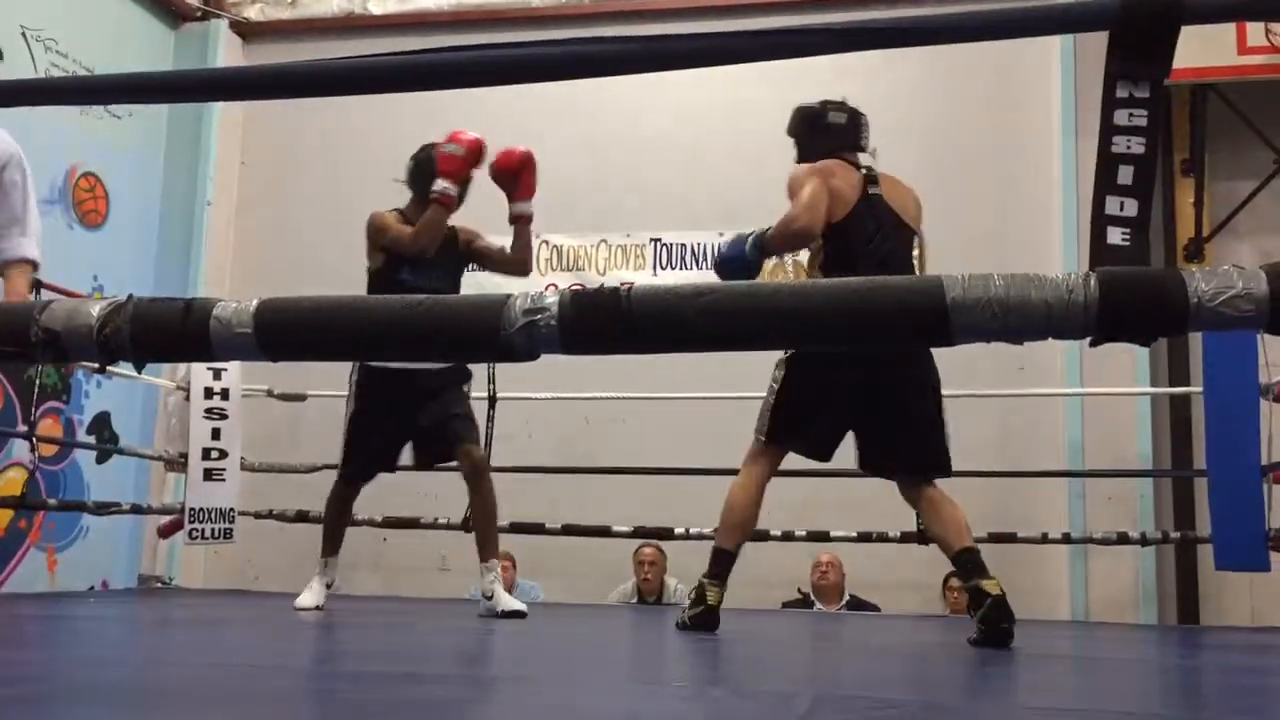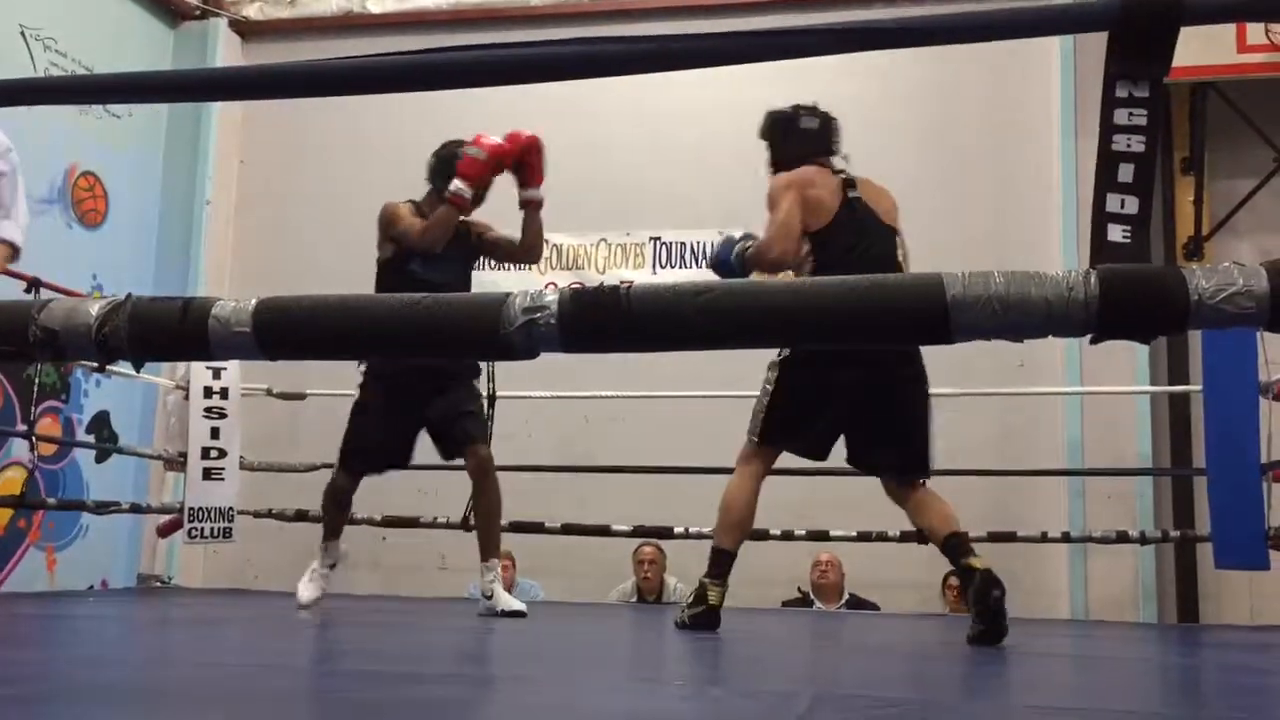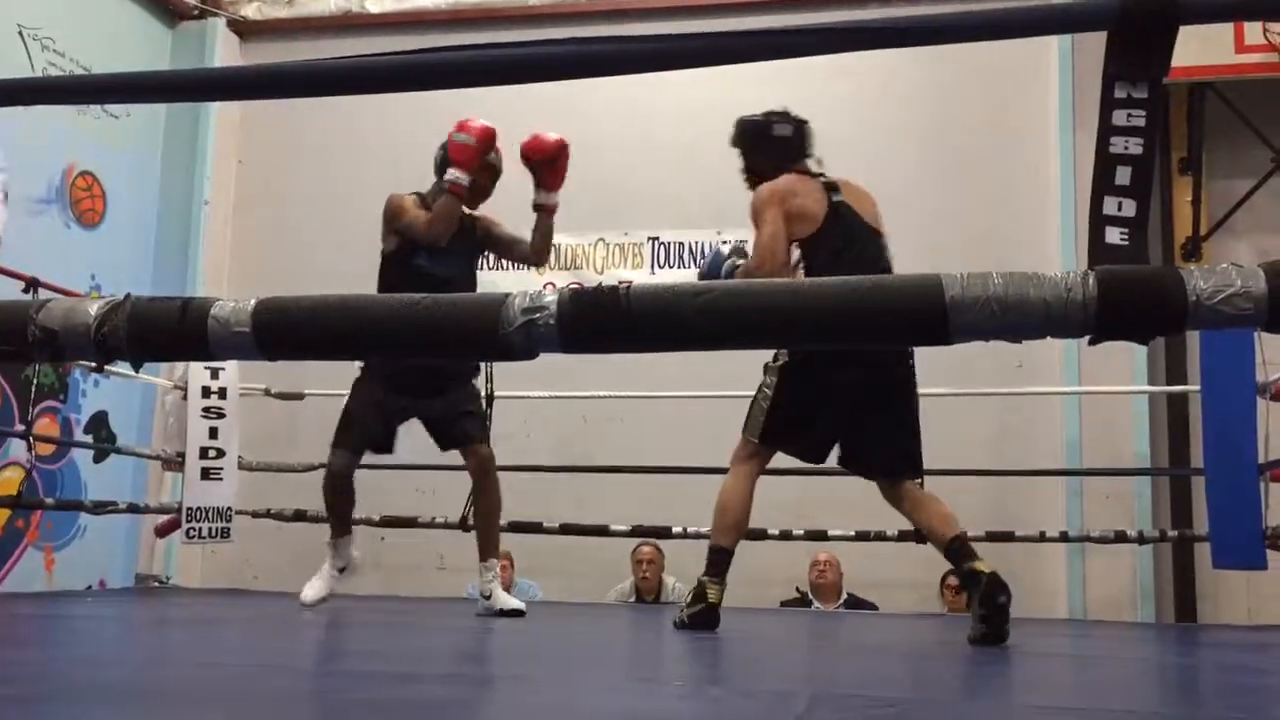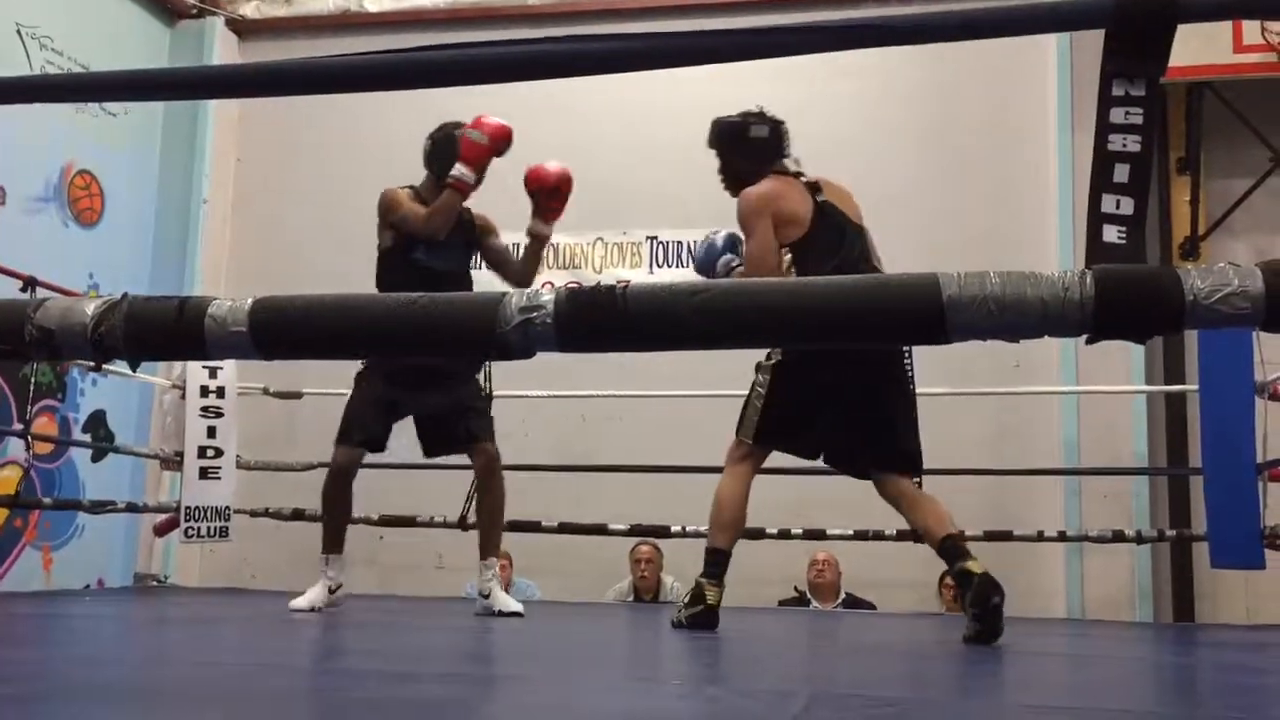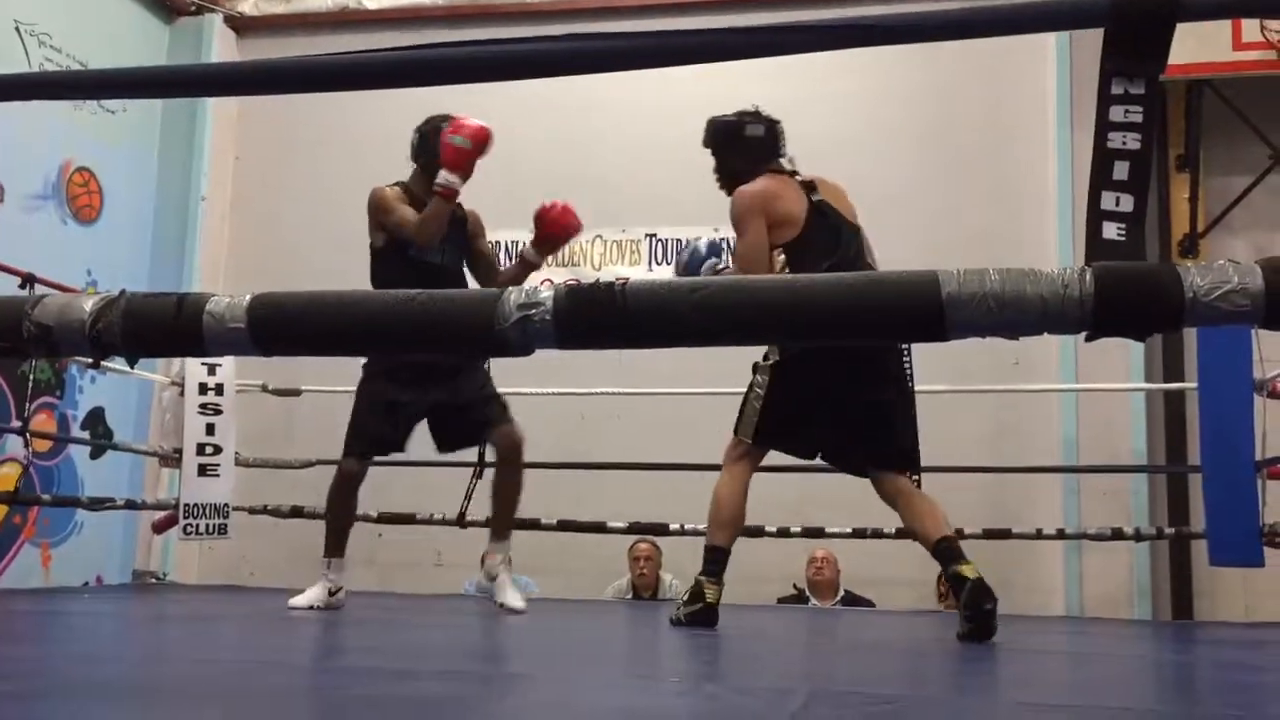
dt=0.1s
person 1, frame 1
left shoulder: (814, 175)
right shoulder: (904, 195)
left elbow: (802, 226)
left wrist: (760, 245)
right hip: (903, 340)
left knee: (760, 460)
right knee: (920, 483)
left ankle: (710, 593)
right ankle: (985, 592)
person 1, frame 2
left shoulder: (792, 183)
right shoulder: (880, 196)
left elbow: (781, 254)
left wrist: (744, 253)
right hip: (894, 340)
left knee: (754, 460)
right knee: (906, 483)
left ankle: (710, 593)
right ankle: (978, 578)
person 1, frame 3
left shoulder: (773, 194)
right shoulder: (857, 194)
left elbow: (766, 276)
left wrist: (731, 269)
left hip: (822, 340)
right hip: (886, 340)
left knee: (747, 460)
right knee: (900, 483)
left ankle: (709, 592)
right ankle: (981, 579)
person 1, frame 4
left shoulder: (758, 198)
right shoulder: (838, 193)
left elbow: (763, 280)
left wrist: (725, 265)
left hip: (815, 340)
right hip: (878, 338)
left knee: (742, 460)
right knee: (894, 480)
left ankle: (707, 593)
right ankle: (973, 579)
person 1, frame 5
left shoulder: (752, 197)
right shoulder: (833, 192)
left elbow: (753, 281)
left wrist: (711, 269)
left hip: (812, 339)
right hip: (874, 337)
left knee: (739, 462)
right knee: (893, 479)
left ankle: (707, 591)
right ankle: (967, 582)
person 2, frame 1
left shoulder: (462, 238)
right shoulder: (383, 224)
left elbow: (519, 266)
right elbow: (421, 244)
left wrist: (521, 206)
right wrist: (448, 186)
left hip: (439, 376)
right hip: (383, 376)
left knee: (475, 462)
right knee: (349, 483)
left ankle: (492, 585)
right ankle: (325, 576)
person 2, frame 2
left shoulder: (474, 233)
right shoulder: (396, 214)
left elbow: (529, 253)
right elbow: (428, 240)
left wrist: (531, 191)
right wrist: (464, 185)
left hip: (450, 371)
right hip: (392, 369)
left knee: (482, 461)
right knee: (347, 475)
left ankle: (492, 585)
right ankle: (325, 561)
person 2, frame 3
left shoulder: (481, 227)
right shoulder: (401, 207)
left elbow: (535, 257)
right elbow: (432, 233)
left wrist: (547, 196)
right wrist: (459, 176)
left hip: (450, 365)
right hip: (390, 362)
left knee: (482, 460)
right knee: (340, 464)
left ankle: (490, 583)
right ankle: (339, 556)
person 2, frame 4
left shoulder: (475, 223)
right shoulder: (395, 201)
left elbow: (520, 276)
right elbow: (430, 227)
left wrist: (543, 222)
right wrist: (465, 168)
left hip: (451, 361)
right hip: (392, 359)
left knee: (487, 458)
right knee: (343, 461)
left ankle: (489, 583)
right ankle: (330, 579)
person 2, frame 5
left shoulder: (467, 220)
right shoulder: (385, 200)
left elbow: (498, 283)
right elbow: (423, 234)
left wrist: (539, 250)
right wrist: (451, 176)
left hip: (456, 356)
right hip: (396, 357)
left knee: (509, 443)
right knee: (350, 468)
left ankle: (497, 567)
right ankle: (331, 581)
